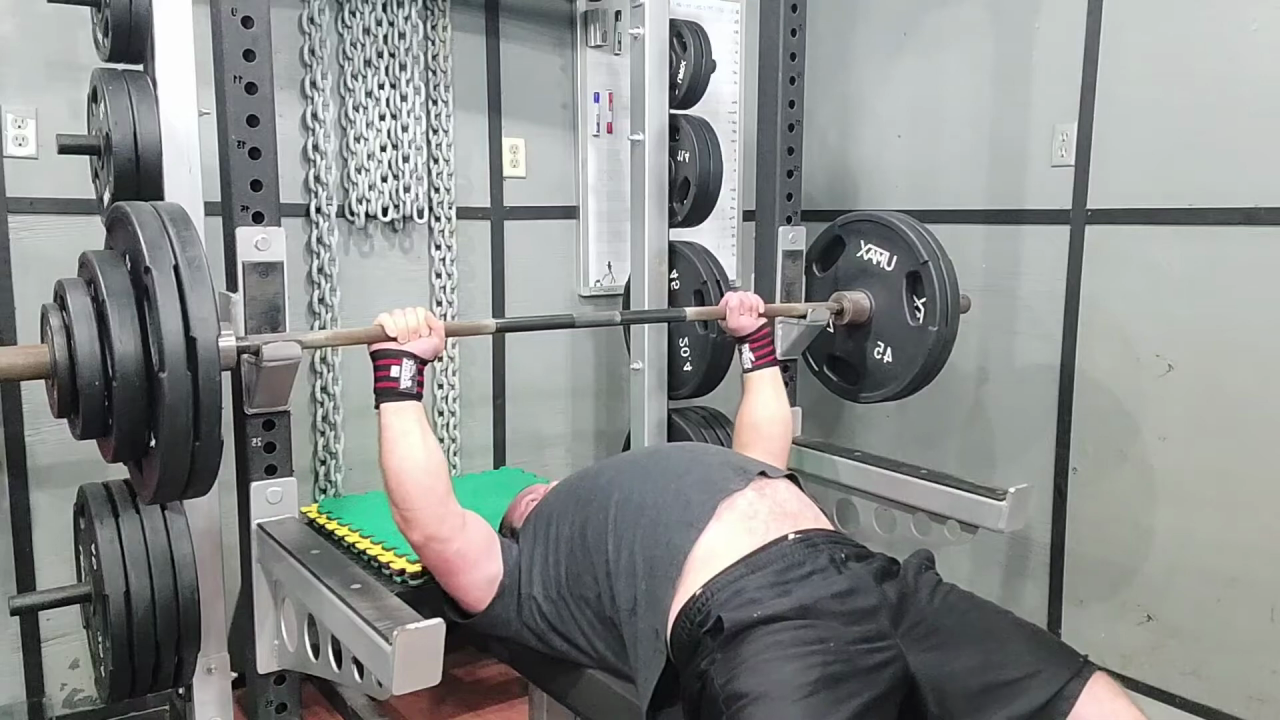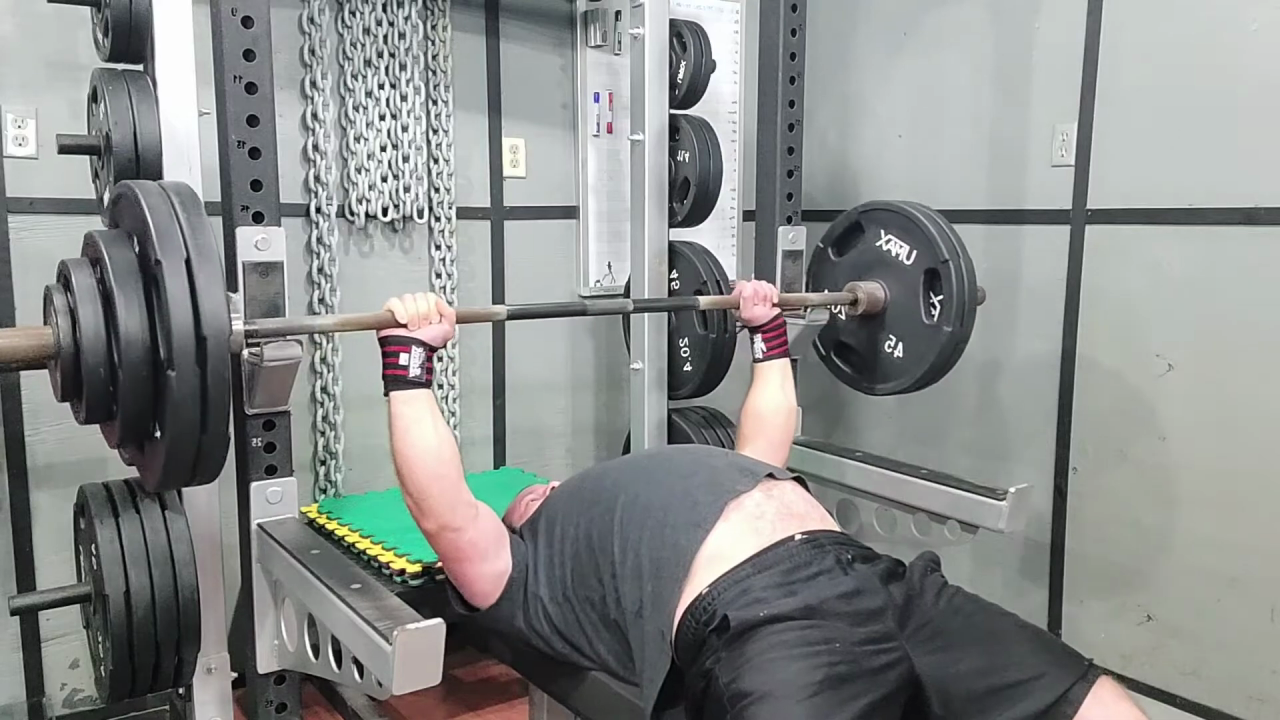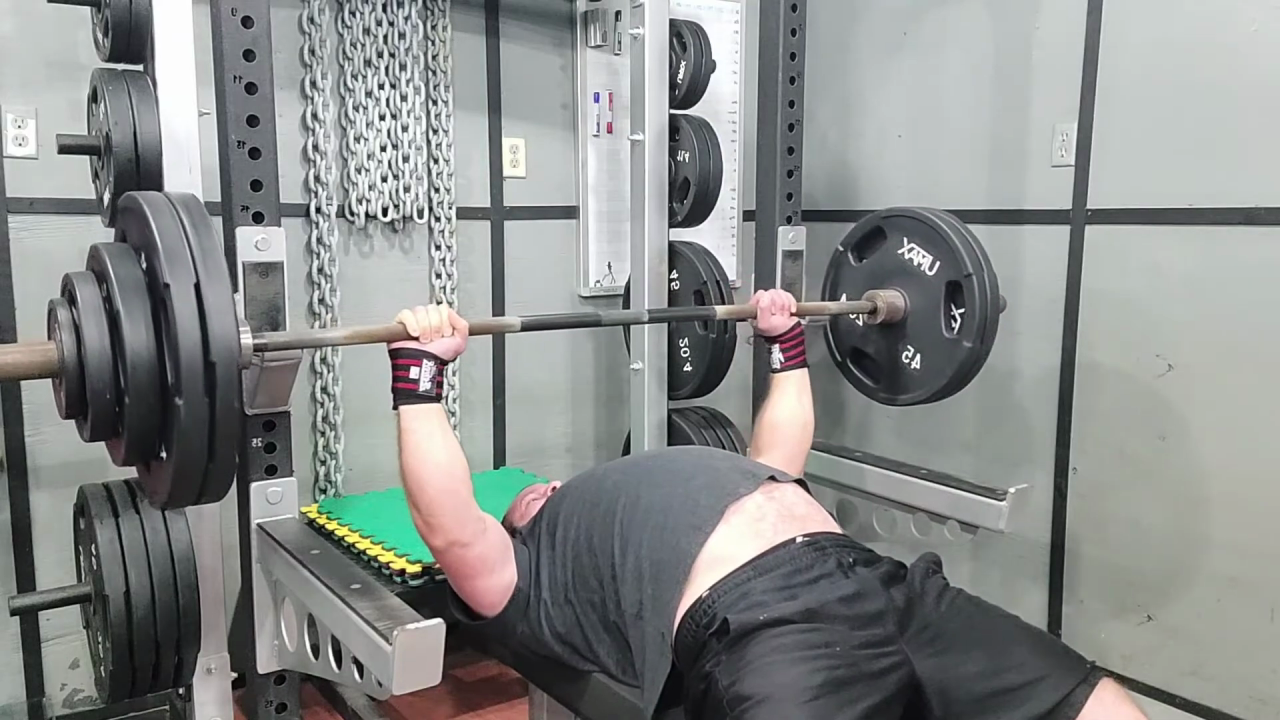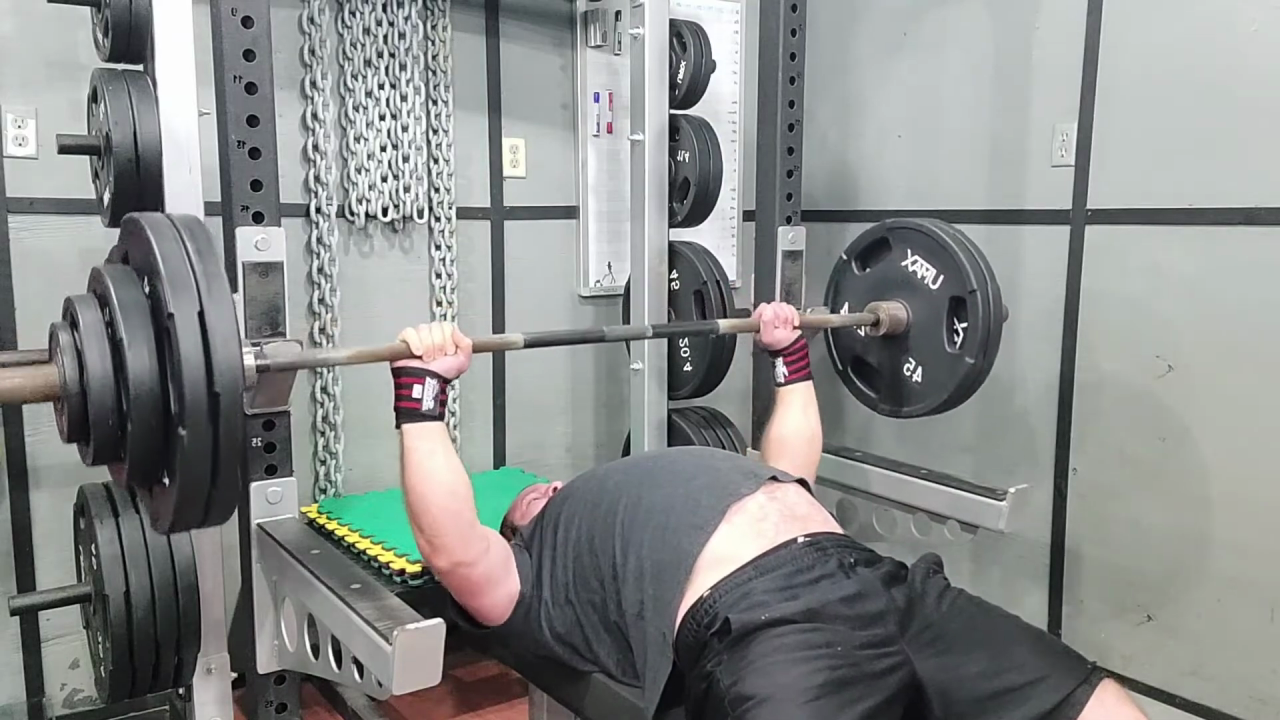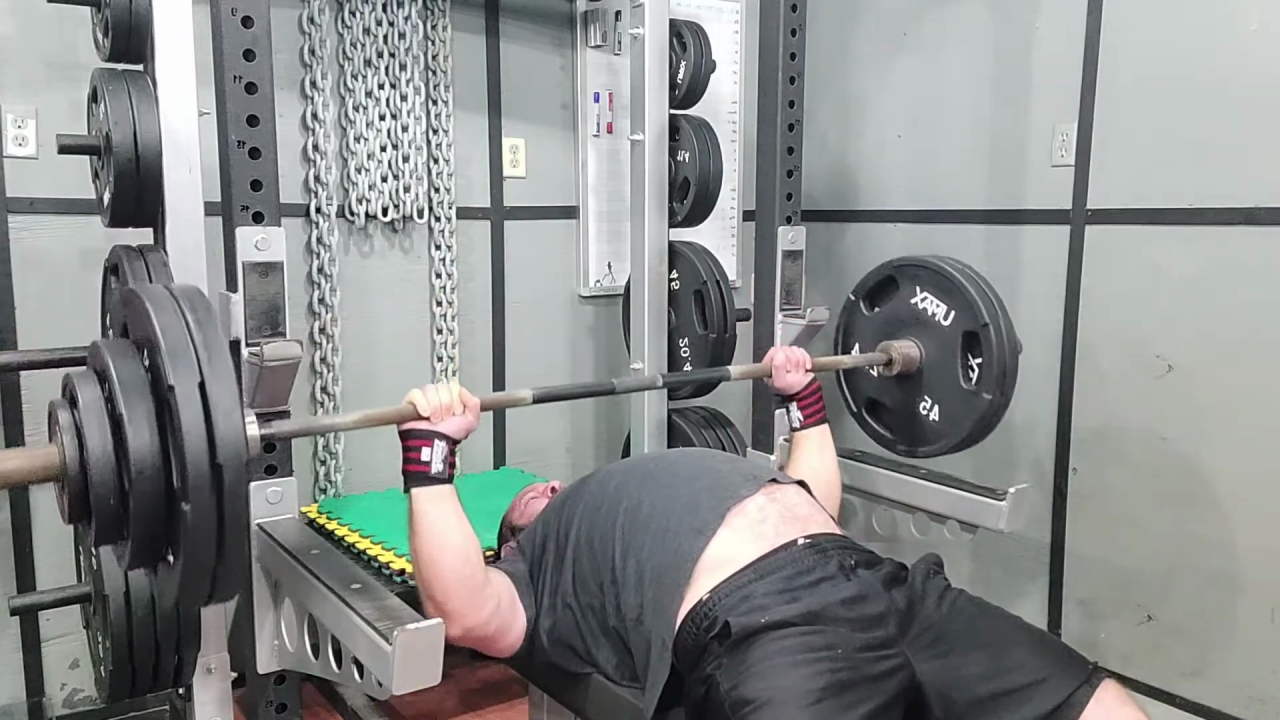
dt=0.7s
person 1, frame 1
left shoulder: (616, 503)
right shoulder: (530, 571)
left elbow: (763, 461)
right elbow: (431, 525)
left wrist: (757, 344)
right wrist: (400, 373)
left hip: (879, 583)
right hip: (748, 623)
person 1, frame 2
left shoulder: (642, 499)
right shoulder: (531, 573)
left elbow: (764, 449)
right elbow: (444, 510)
left wrist: (766, 332)
right wrist: (410, 358)
left hip: (880, 583)
right hip: (753, 627)
person 1, frame 3
left shoulder: (646, 504)
right shoulder: (533, 576)
left elbow: (779, 461)
right elbow: (450, 529)
left wrist: (785, 344)
right wrist: (420, 373)
left hip: (881, 585)
right hip: (754, 628)
person 1, frame 4
left shoulder: (642, 503)
right shoulder: (536, 575)
left elbow: (790, 473)
right elbow: (454, 549)
left wrist: (789, 356)
right wrist: (423, 390)
left hip: (885, 586)
right hip: (755, 628)
person 1, frame 5
right shoulder: (538, 567)
left elbow: (814, 505)
right elbow: (466, 614)
left wrist: (803, 398)
right wrist: (431, 452)
left hip: (886, 586)
right hip: (752, 629)
